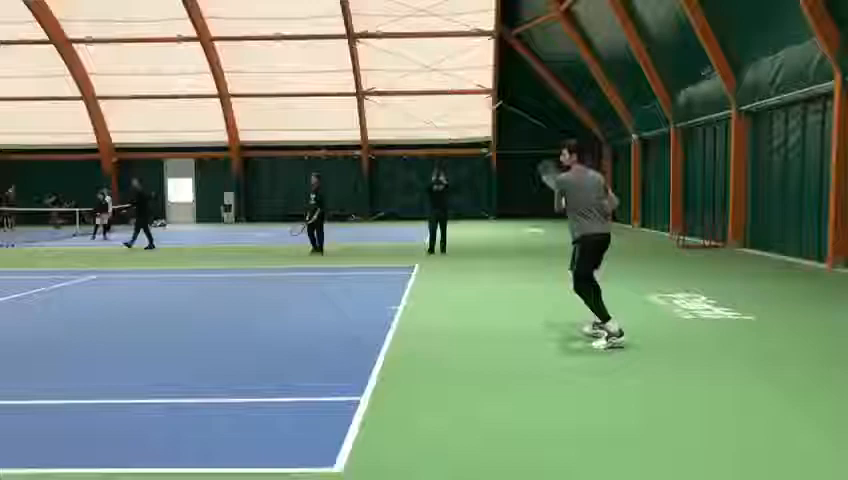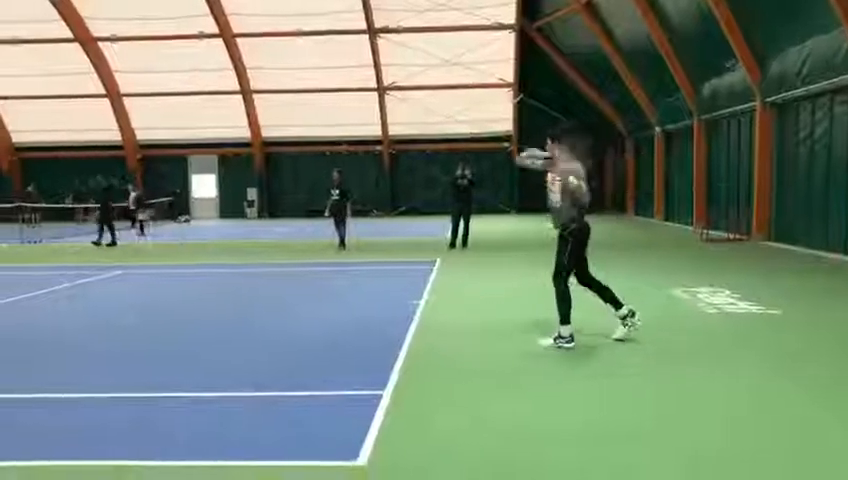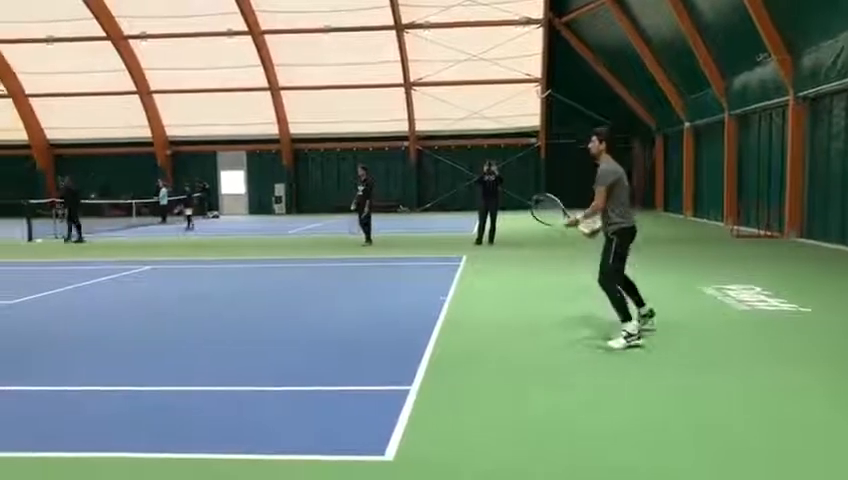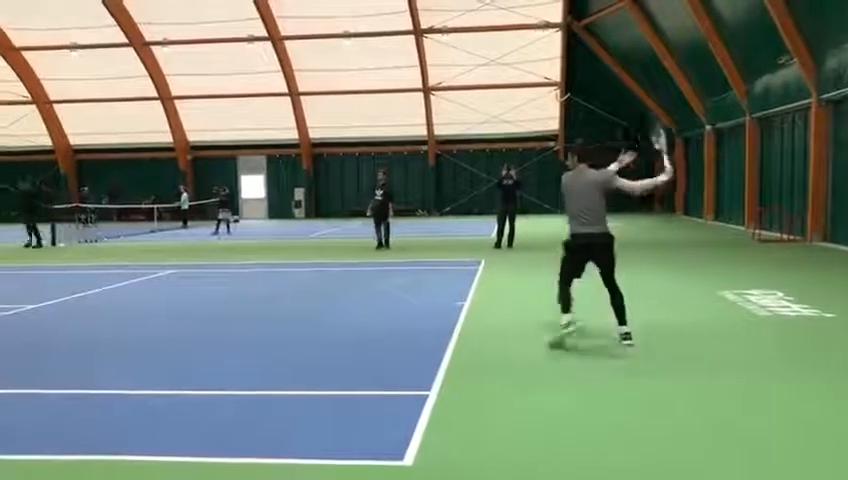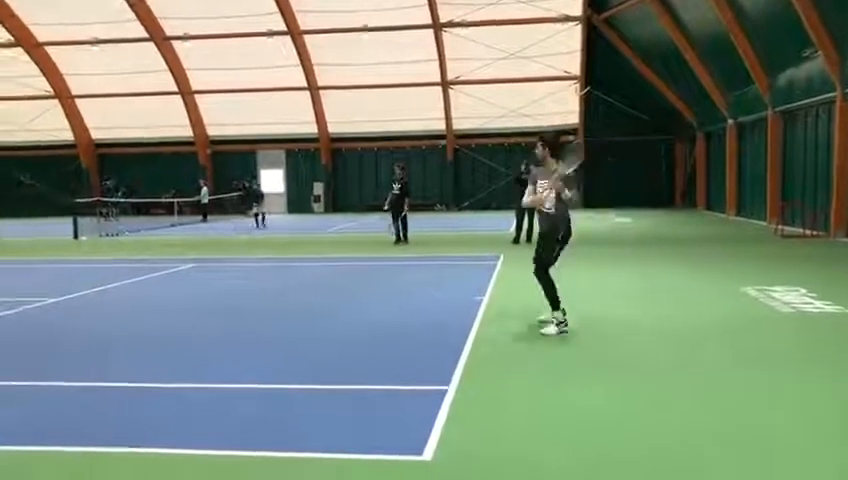
dt=1s
person 1, frame 1
left shoulder: (562, 179)
right shoulder: (598, 177)
left elbow: (561, 204)
right elbow: (613, 203)
left hip: (586, 238)
right hip: (604, 236)
left knee: (581, 287)
right knee: (587, 276)
left ankle: (614, 331)
right ankle: (600, 323)
person 1, frame 2
left shoulder: (575, 168)
right shoulder: (549, 163)
left elbow: (585, 200)
right elbow: (521, 160)
left wrist: (569, 177)
right wrist: (537, 154)
left hip: (574, 230)
right hip: (569, 231)
left knee: (559, 279)
right knee: (584, 278)
left ankle: (565, 335)
right ankle: (626, 314)
person 1, frame 3
left shoulder: (605, 169)
right shoulder: (611, 168)
left elbow: (599, 205)
left wrist: (579, 218)
right wrist: (600, 226)
left hip: (619, 231)
right hip: (619, 229)
left knee: (606, 280)
right knee: (617, 275)
left ankle: (632, 332)
right ankle: (646, 313)
person 1, frame 4
left shoulder: (566, 179)
right shoulder: (603, 177)
right elbow: (636, 188)
left wrist: (617, 165)
right wrist: (663, 177)
left hip: (577, 240)
right hip: (602, 238)
left knee: (564, 284)
right knee: (611, 285)
left ankle: (567, 321)
right ankle: (625, 331)
person 1, frame 5
left shoulder: (562, 174)
right shoulder: (536, 172)
left elbow: (570, 201)
right elbow: (526, 200)
left wrist: (563, 191)
right wrist: (533, 200)
left hip: (559, 231)
right hip: (545, 230)
left knee: (541, 271)
right knee: (540, 270)
left ankle: (561, 320)
right ankle: (558, 311)
